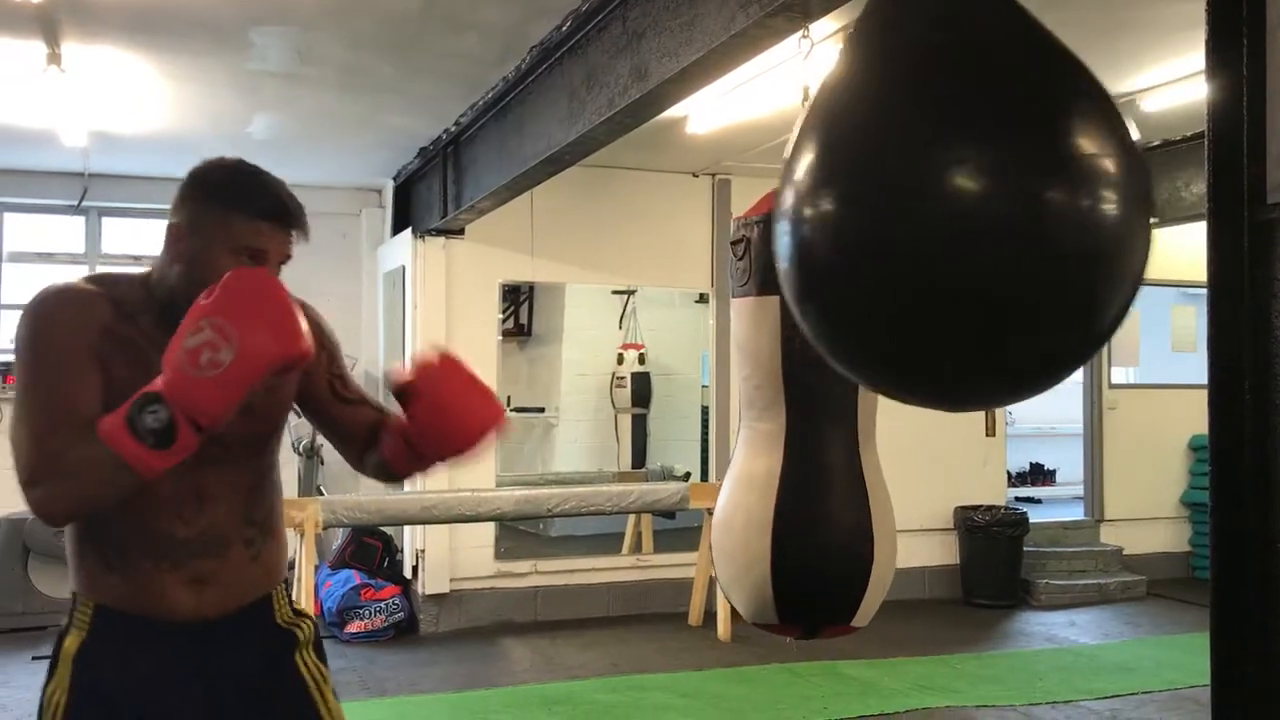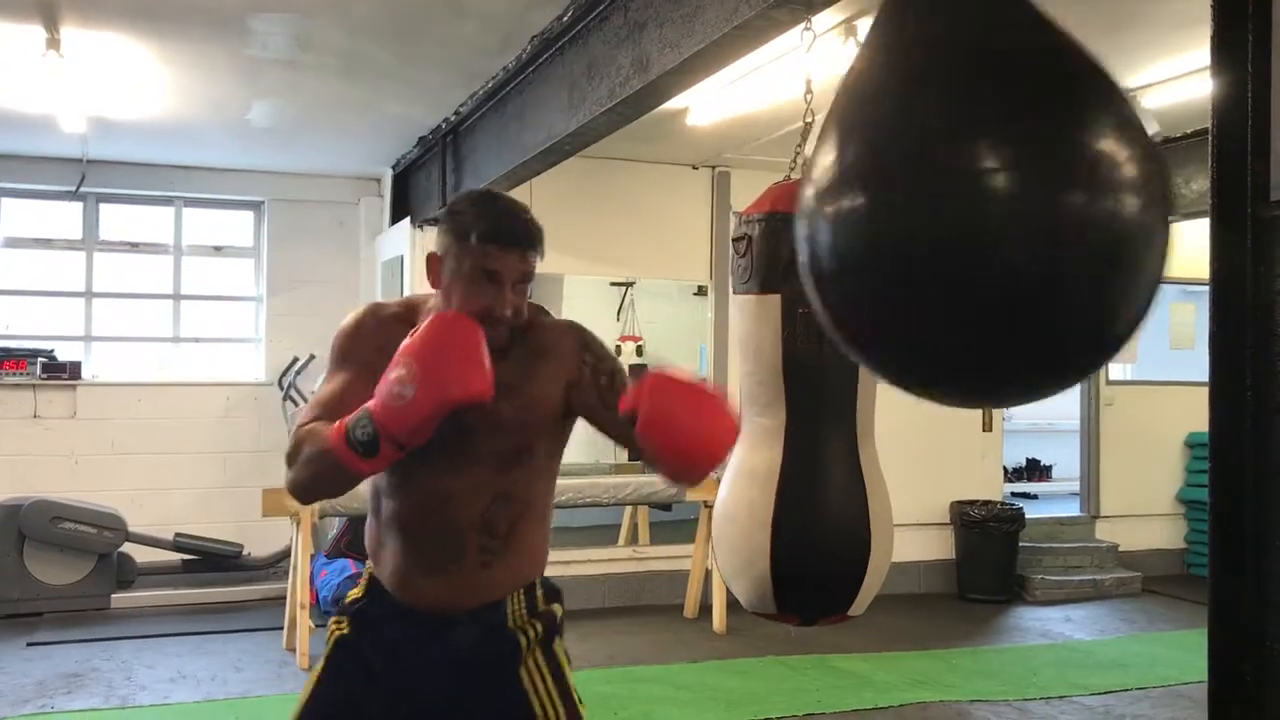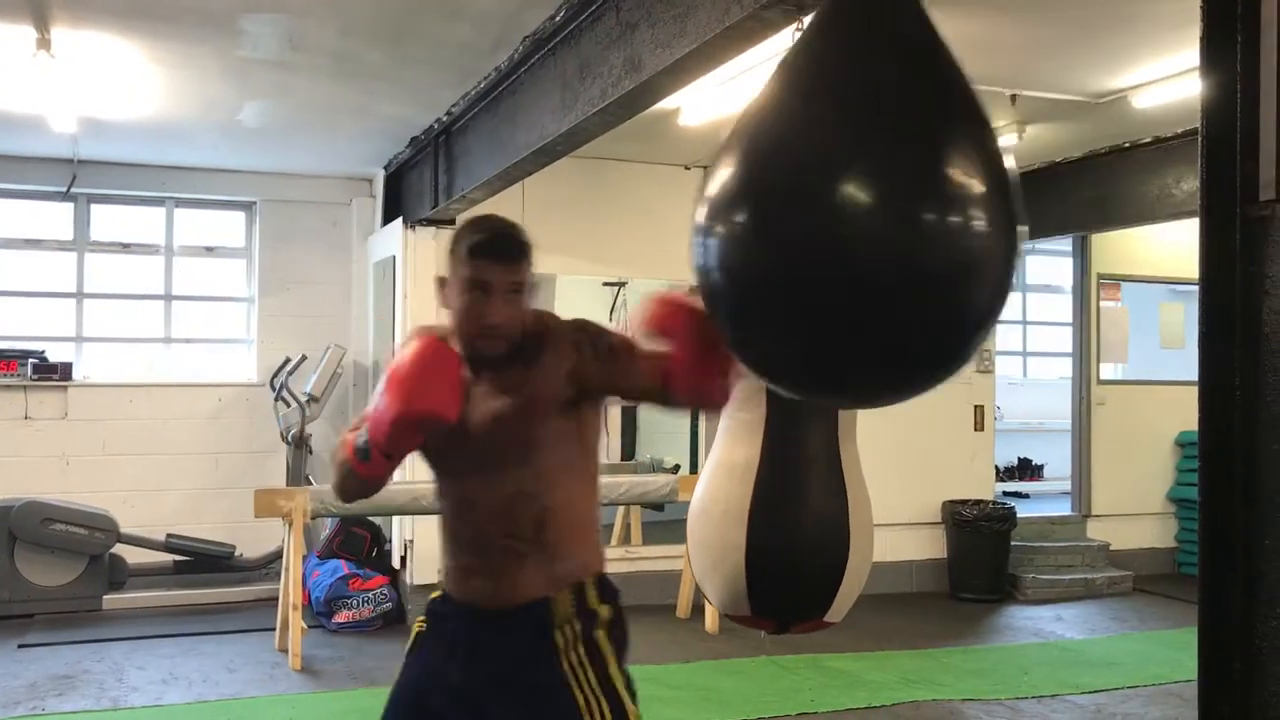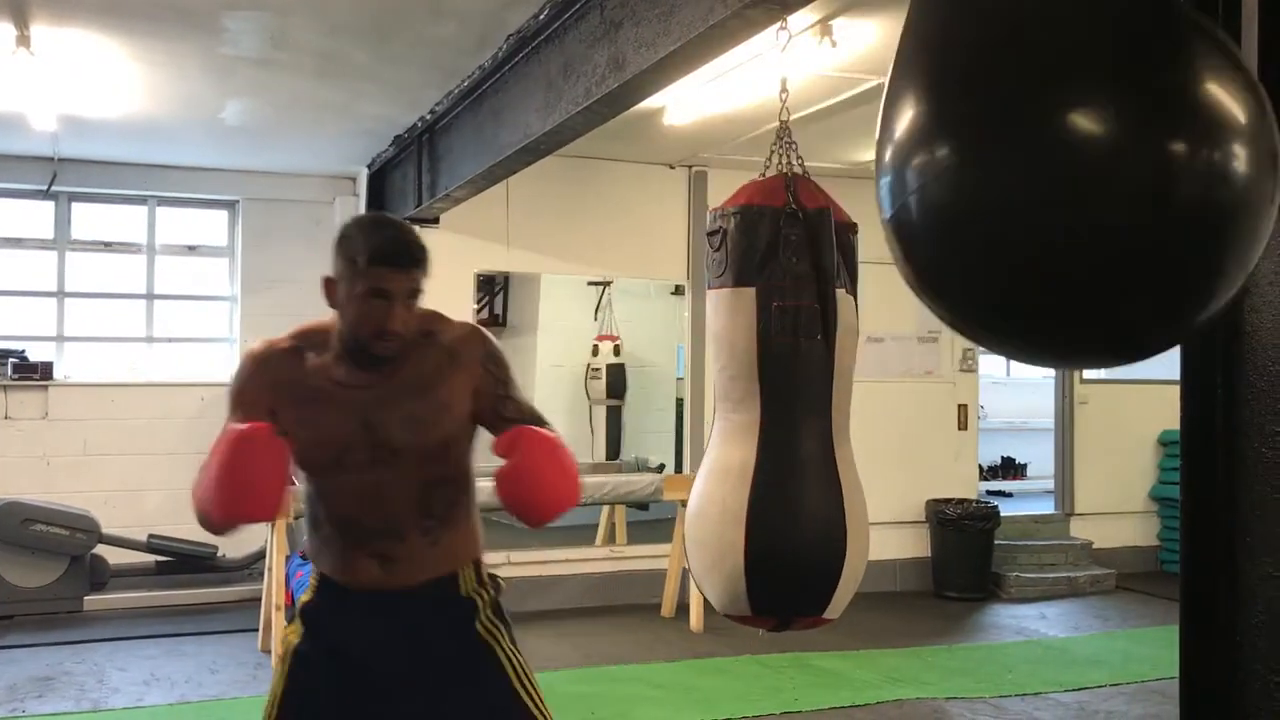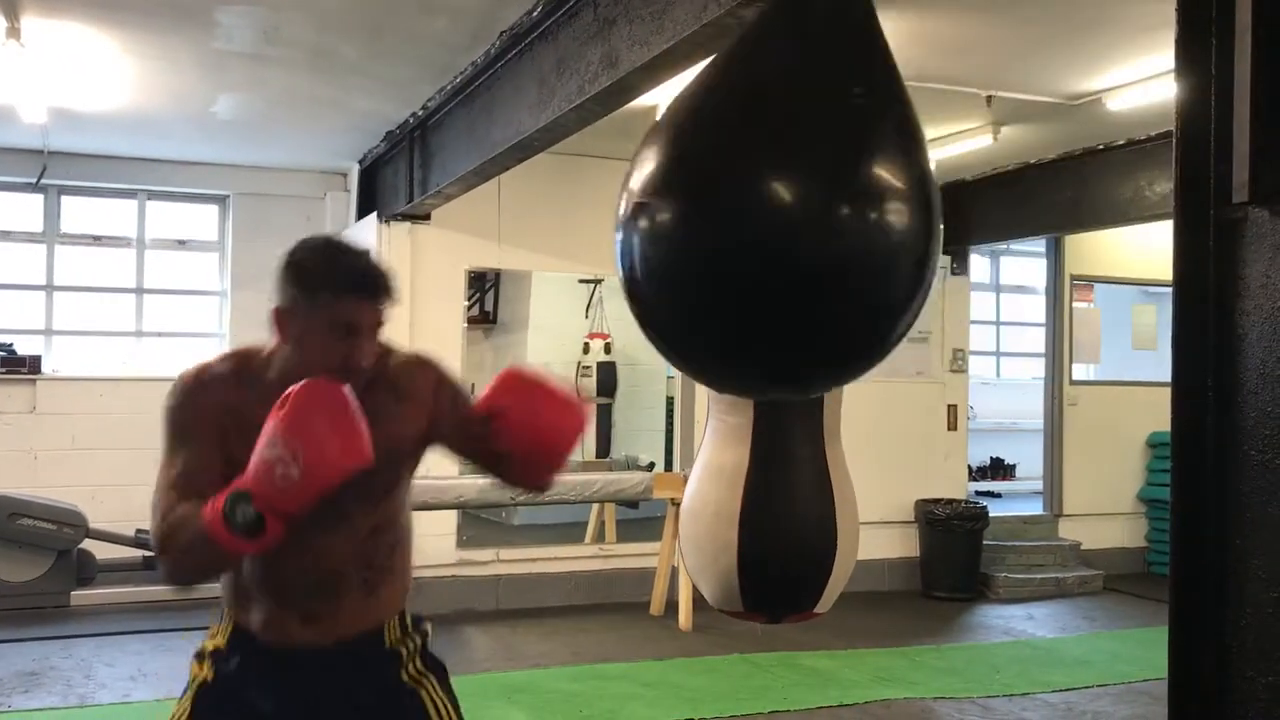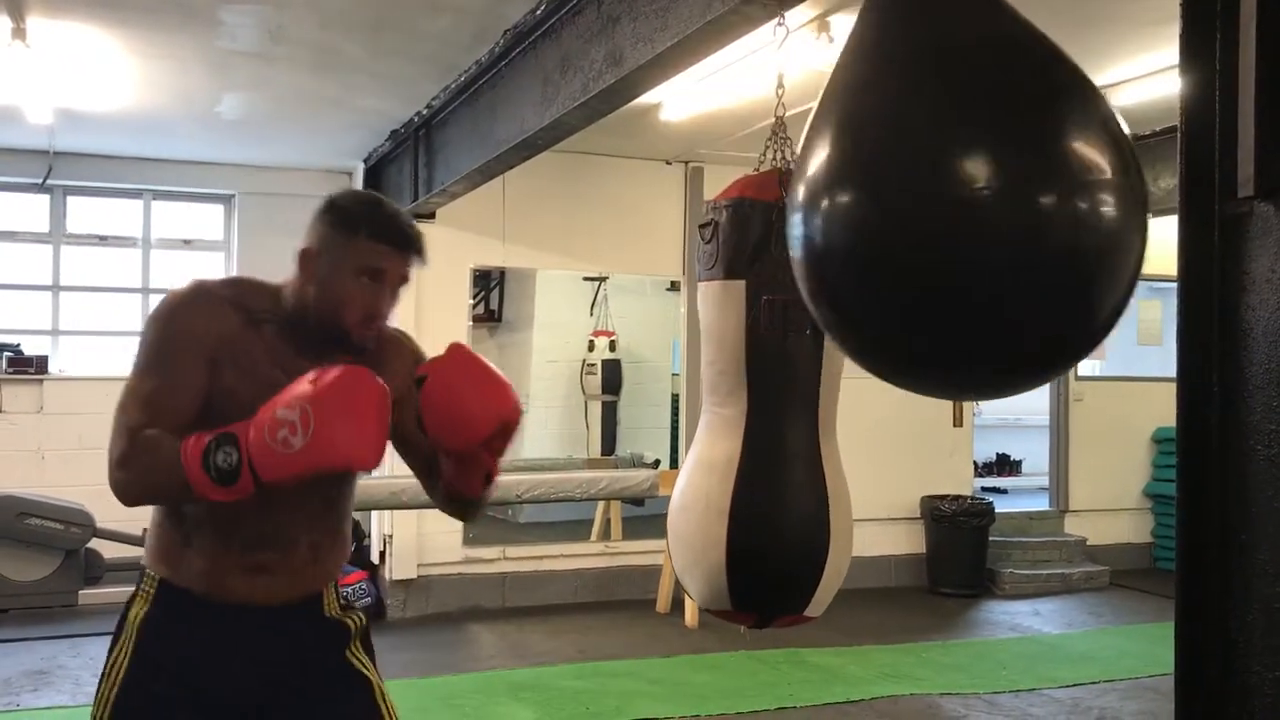
dt=0.7s
person 1, frame 1
left shoulder: (286, 324)
right shoulder: (70, 317)
left elbow: (374, 451)
right elbow: (52, 492)
left wrist: (427, 425)
right wrist: (180, 399)
left hip: (259, 637)
right hip: (117, 649)
person 1, frame 2
left shoulder: (563, 351)
right shoulder: (376, 333)
left elbow: (657, 438)
right elbow: (305, 477)
left wrist: (684, 433)
right wrist: (389, 418)
left hip: (502, 630)
right hip: (383, 621)
person 1, frame 3
left shoulder: (571, 350)
right shoulder: (428, 358)
left elbow: (701, 386)
right elbow: (348, 481)
left wrist: (703, 347)
right wrist: (385, 428)
left hip: (561, 625)
right hip: (459, 619)
person 1, frame 4
left shoulder: (463, 351)
right shoulder: (278, 368)
left elbow: (531, 435)
right elbow: (227, 491)
left wrist: (542, 461)
right wrist: (219, 495)
left hip: (450, 611)
right hip: (337, 613)
person 1, frame 5
left shoulder: (411, 387)
right shoulder: (213, 394)
left elbow: (525, 470)
right elbow: (177, 557)
left wrist: (535, 441)
right wrist: (261, 500)
left hip: (376, 664)
right hip: (249, 663)
person 1, frame 6
left shoulder: (393, 363)
right shoulder: (203, 317)
left elbow: (457, 498)
right elbow: (130, 472)
left wrist: (476, 454)
right wrist: (254, 451)
left hip: (310, 634)
right hip: (177, 628)
